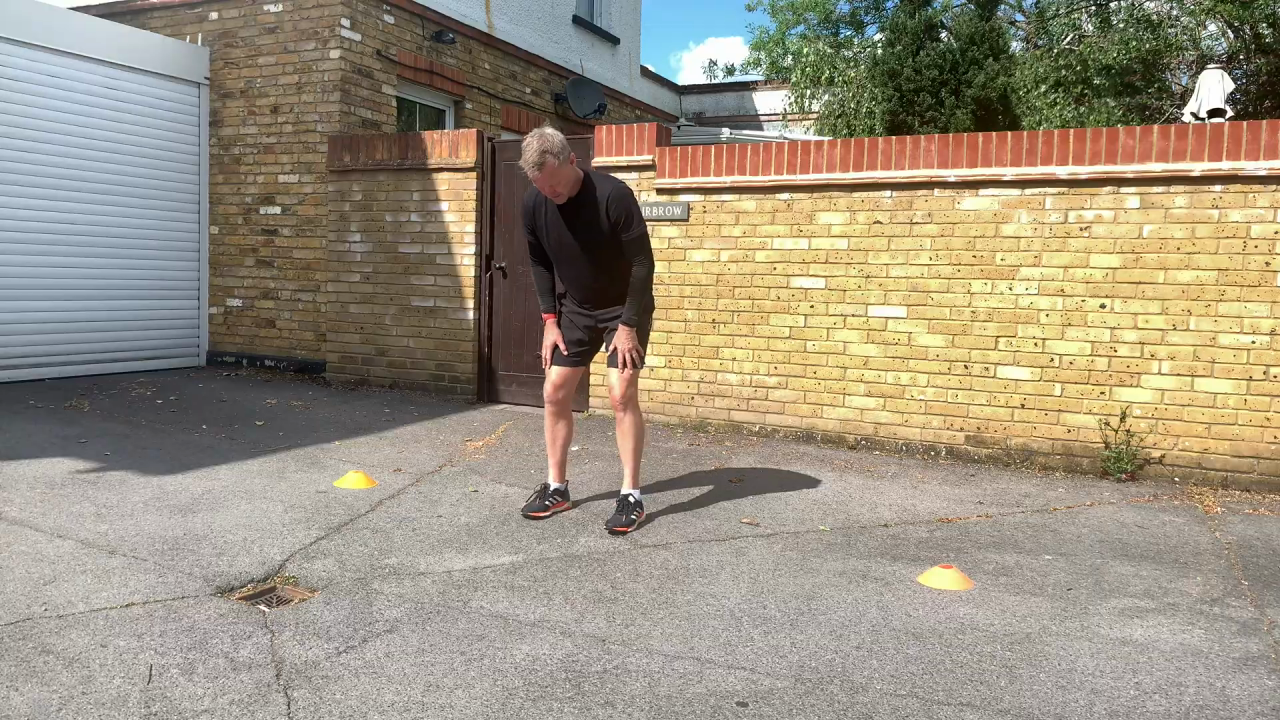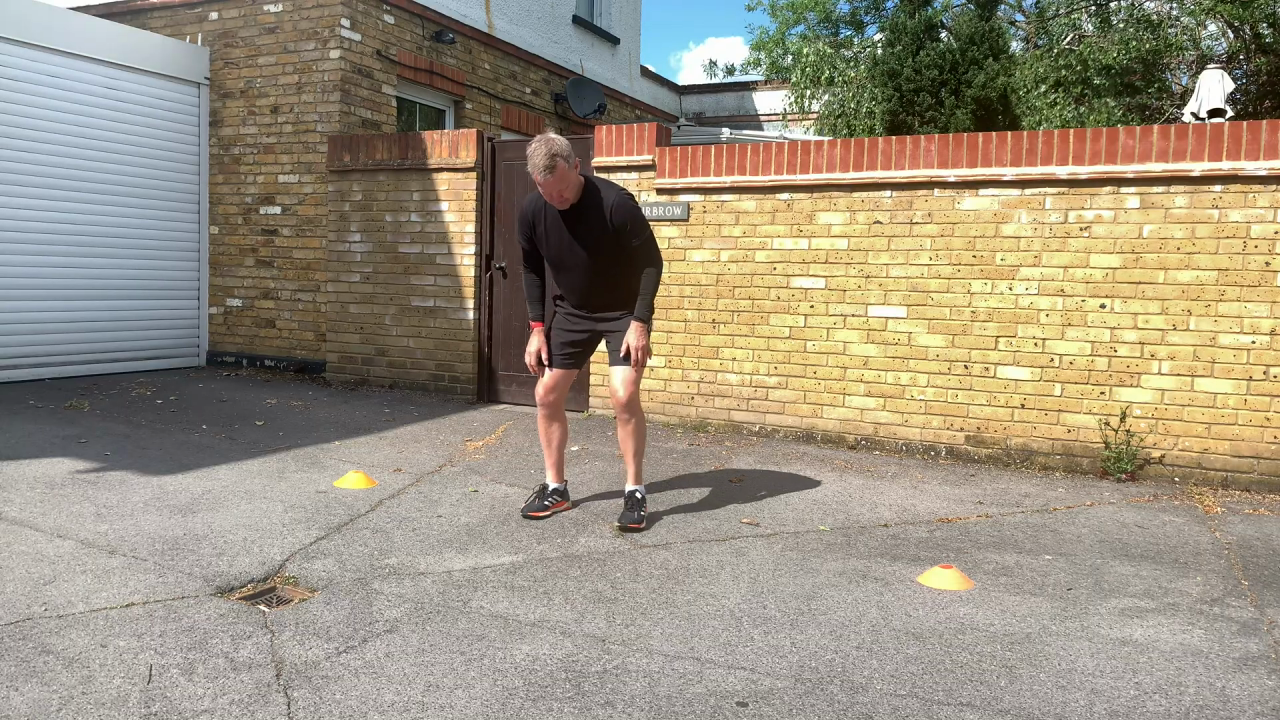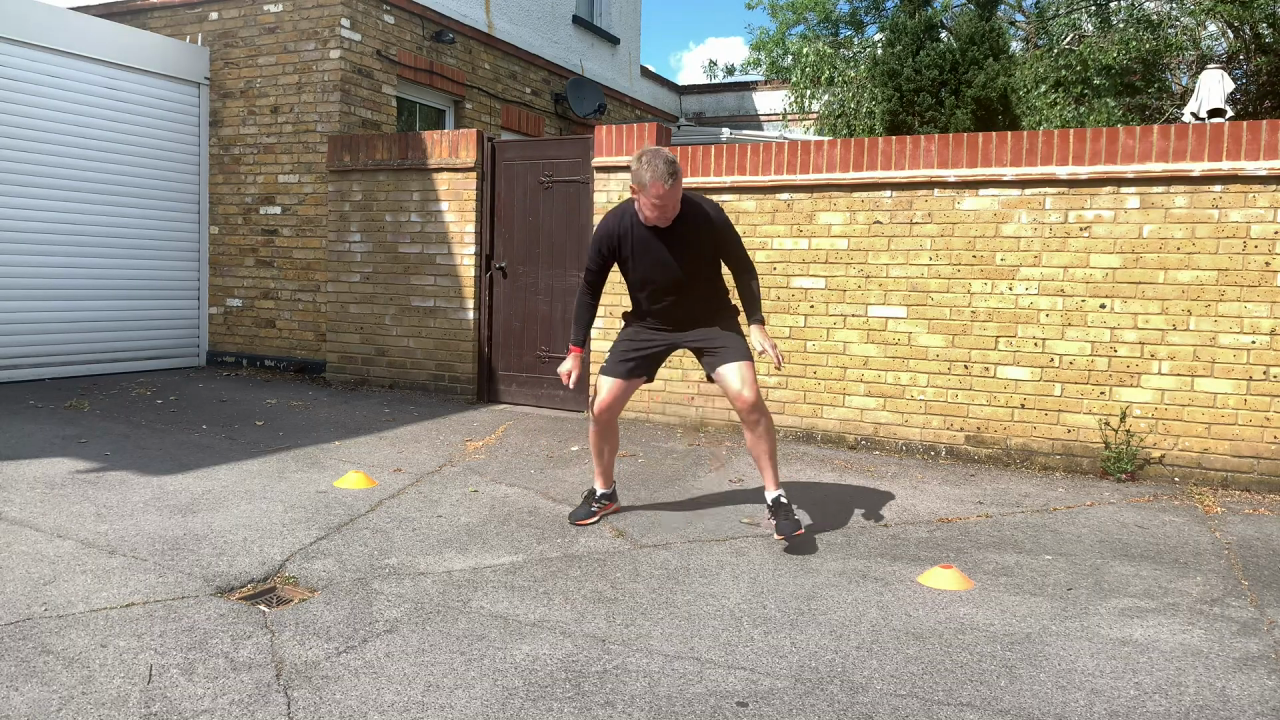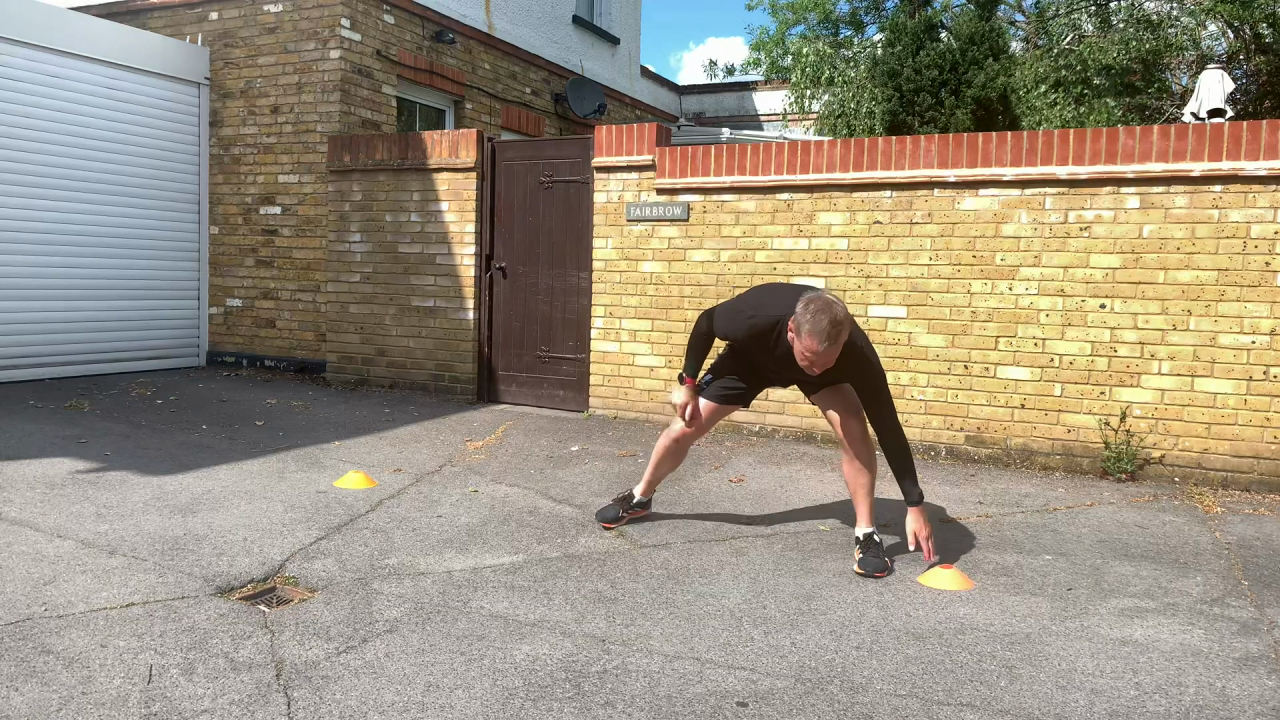
dt=0.5s
person 1, frame 1
left shoulder: (613, 196)
right shoulder: (534, 205)
left elbow: (642, 263)
right elbow: (540, 262)
left wrist: (628, 325)
right wrist: (550, 319)
left hip: (624, 308)
right hip: (576, 308)
left knee: (621, 394)
right knee: (555, 393)
left ankle: (631, 496)
right ankle: (556, 488)
person 1, frame 2
left shoulder: (615, 203)
right shoulder: (531, 212)
left elbow: (651, 263)
right elbow: (532, 268)
left wrist: (639, 322)
right wrist: (537, 327)
left hip: (624, 312)
right hip: (572, 312)
left knee: (624, 397)
right knee: (547, 395)
left ankle: (635, 492)
right ankle: (555, 487)
person 1, frame 3
left shoulder: (706, 217)
right shoulder: (615, 227)
left elbow: (742, 268)
right elbow: (589, 287)
left wrist: (757, 326)
right wrist: (575, 351)
left hip: (711, 321)
right hip: (648, 324)
left knee: (748, 398)
right knee: (603, 408)
left ankle: (775, 497)
right ankle: (603, 492)
person 1, frame 4
left shoulder: (857, 356)
right shoulder: (754, 318)
left elbow: (888, 427)
right elbow: (705, 323)
left wrist: (914, 506)
right wrist: (687, 384)
right hip: (750, 360)
left knee: (854, 430)
right knee: (682, 429)
left ankle: (866, 535)
right ankle: (639, 497)
